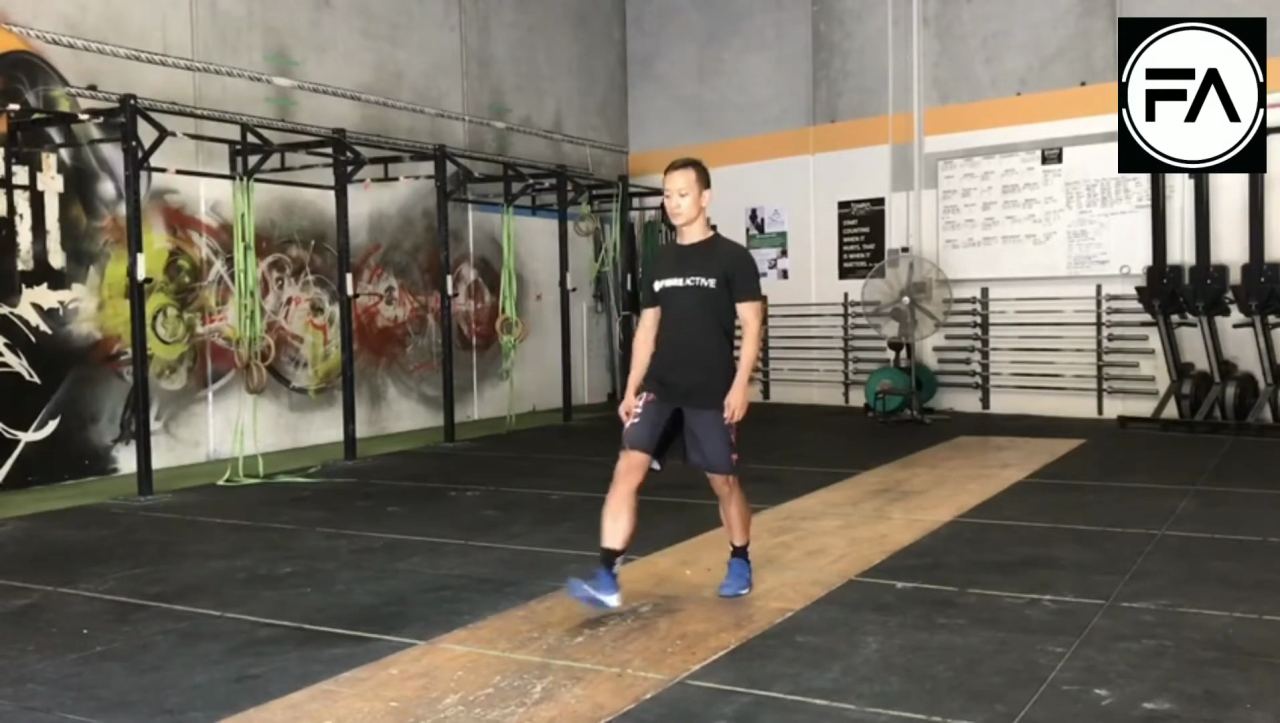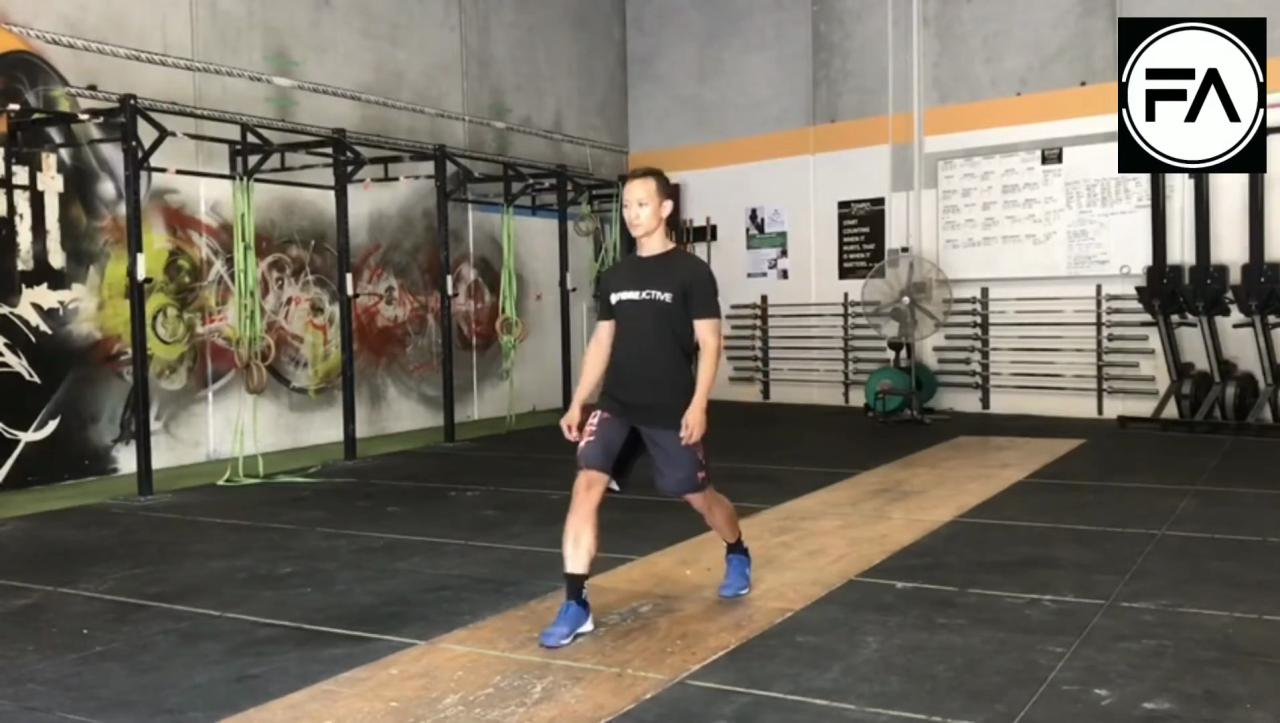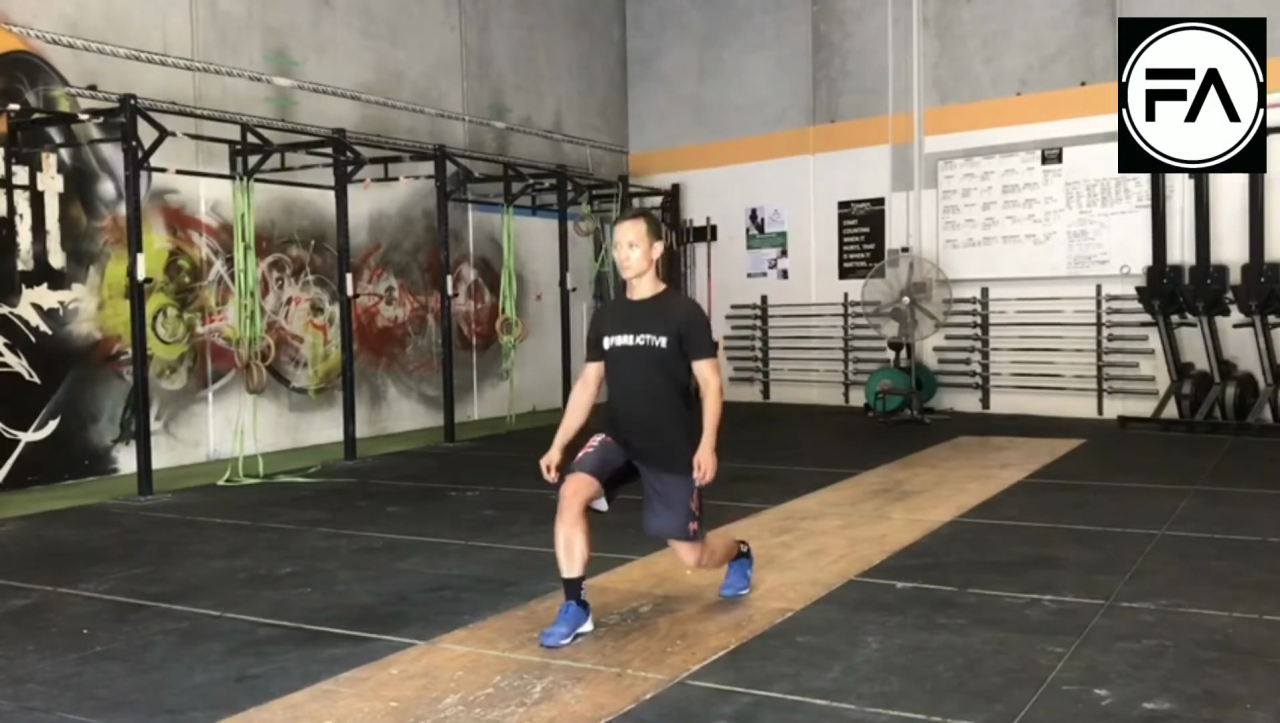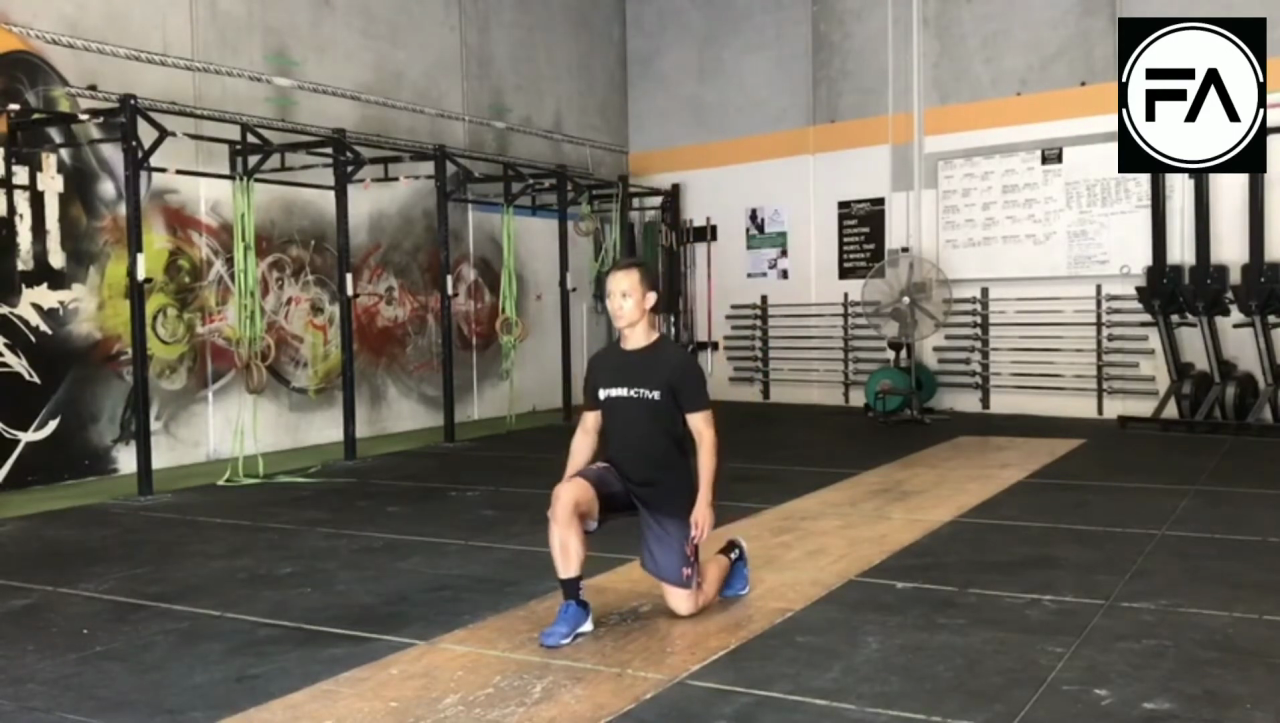
dt=0.4s
person 1, frame 1
left shoulder: (732, 257)
right shoulder: (660, 262)
left elbow: (751, 325)
left wrist: (740, 384)
right wrist: (631, 389)
left hip: (711, 392)
right hip: (661, 386)
left knee: (724, 482)
right knee: (627, 471)
left ankle: (740, 562)
right ankle: (606, 577)
person 1, frame 2
left shoulder: (691, 271)
right shoulder: (615, 275)
left elbow: (709, 343)
right elbow: (601, 342)
left wrist: (698, 404)
right wrist: (576, 403)
left hip: (670, 410)
right hip: (616, 404)
left knee: (700, 496)
right knee: (585, 489)
left ankle: (737, 555)
right ankle: (575, 606)
person 1, frame 3
left shoulder: (684, 312)
right shoulder: (606, 317)
left elbow: (710, 382)
right elbow: (588, 382)
left wrist: (708, 445)
right wrist: (558, 444)
left hip: (671, 449)
right hip: (619, 439)
left knee: (692, 554)
right knee: (572, 492)
left ankle: (740, 554)
right ankle: (575, 607)
person 1, frame 4
left shoulder: (677, 363)
right shoulder: (600, 364)
left elbow: (705, 434)
right elbow: (588, 430)
left wrist: (704, 500)
right wrist: (561, 486)
left hip: (668, 488)
right hip: (616, 476)
left knee: (685, 604)
right knee: (564, 500)
left ankle: (732, 555)
right ankle: (574, 609)
